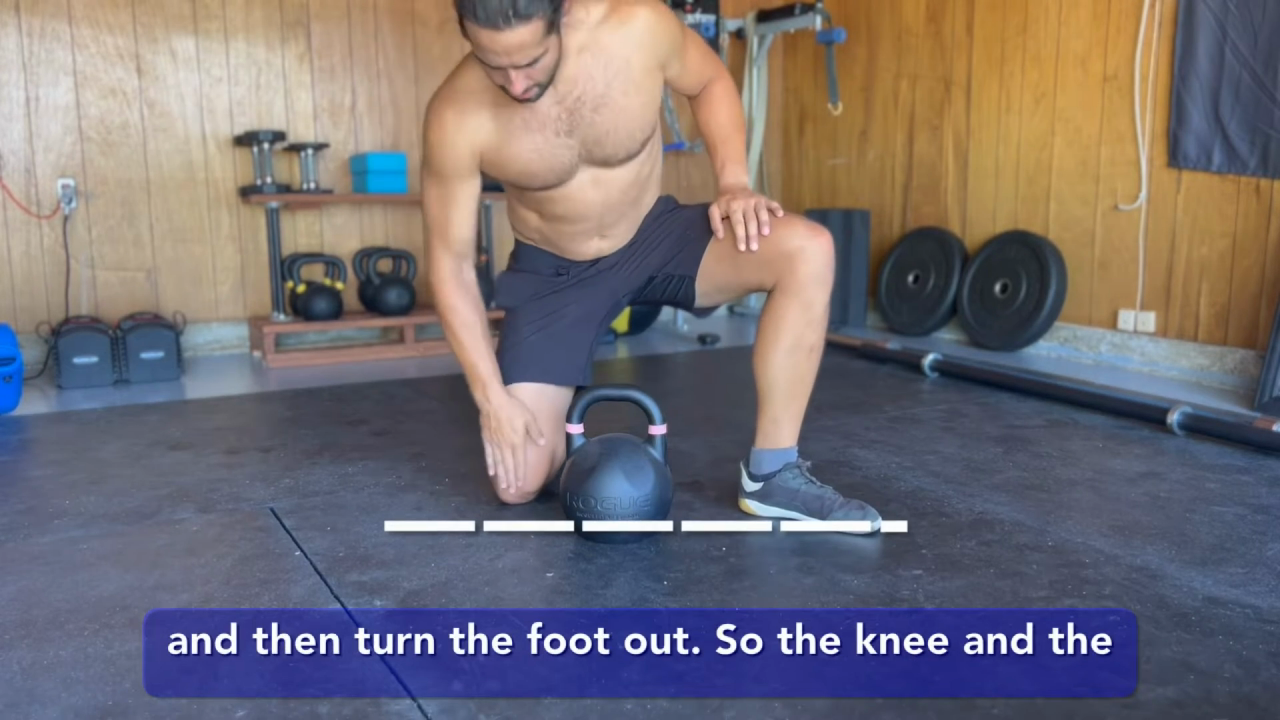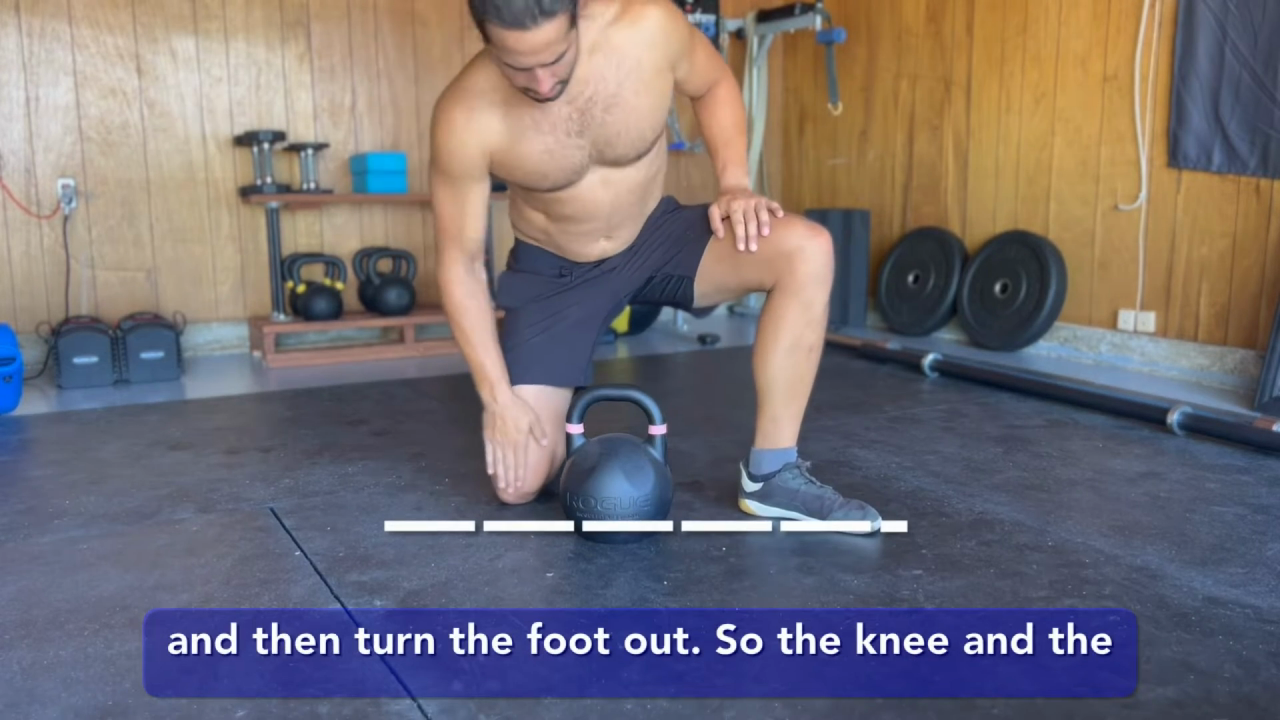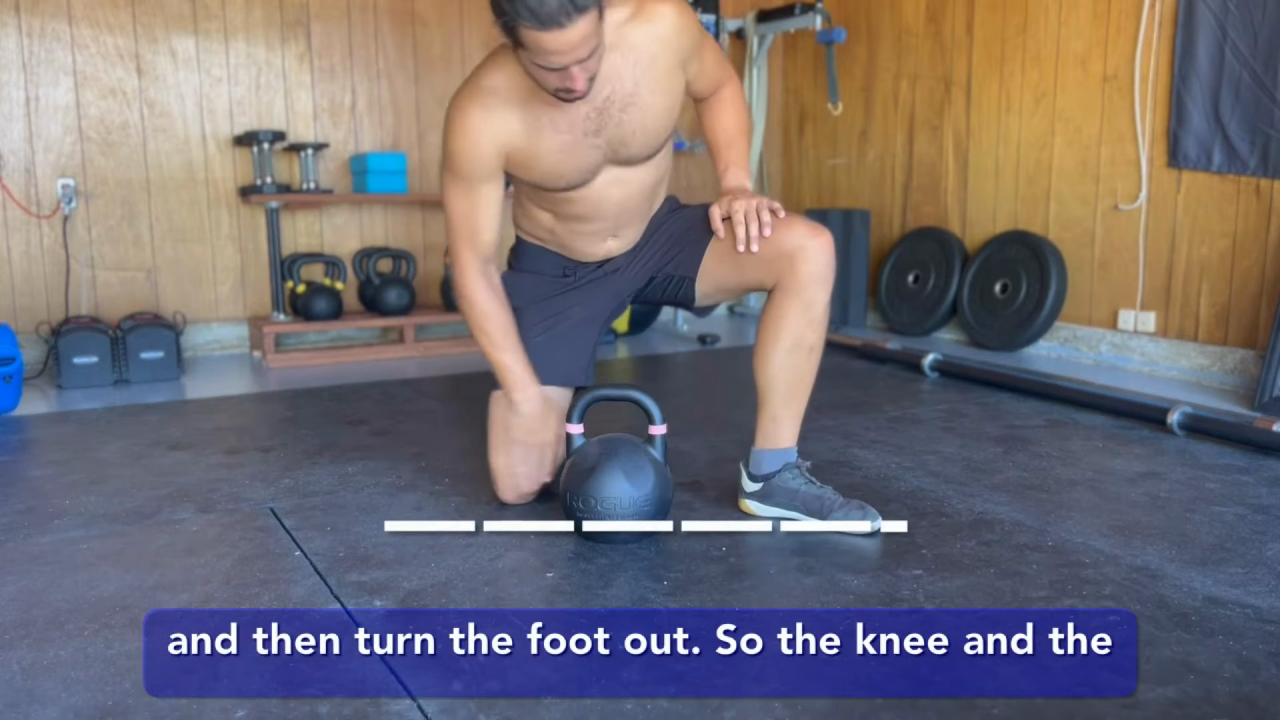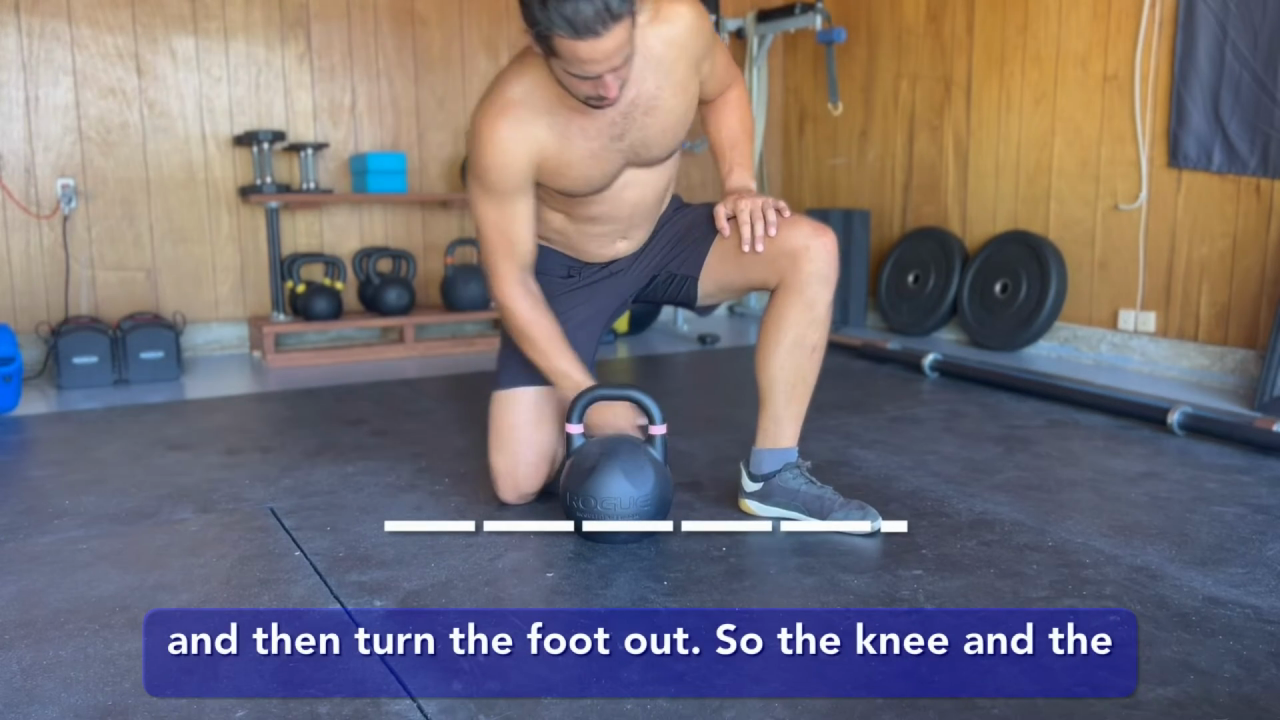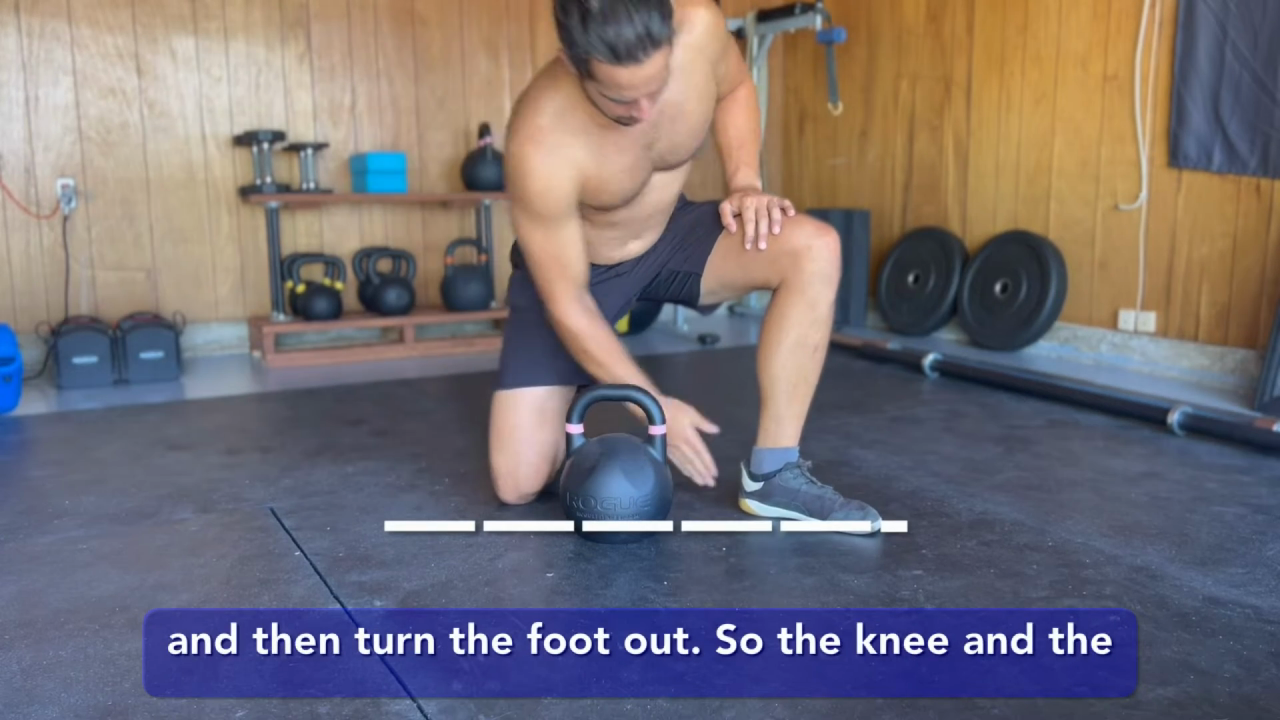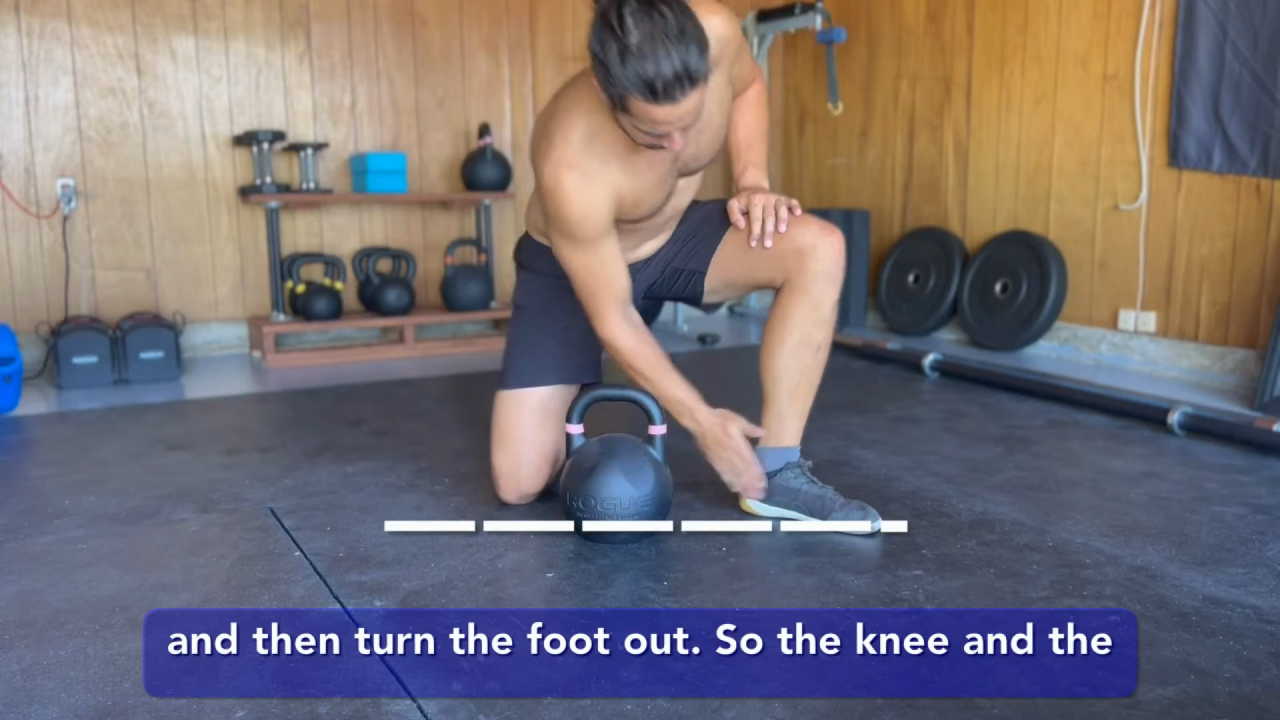
dt=0.1s
person 1, frame 1
right shoulder: (458, 115)
left elbow: (712, 82)
right elbow: (451, 263)
left wrist: (734, 183)
right wrist: (491, 396)
left hip: (655, 234)
right hip: (553, 274)
left knee: (807, 248)
right knee: (516, 483)
left ankle: (771, 472)
right ankle: (564, 415)
person 1, frame 2
right shoulder: (466, 117)
left elbow: (716, 86)
right elbow: (460, 264)
left wrist: (734, 183)
right wrist: (499, 396)
left hip: (656, 235)
right hip: (553, 273)
left knee: (806, 248)
right knee: (516, 482)
left ankle: (771, 473)
right ankle: (565, 419)
person 1, frame 3
right shoulder: (480, 115)
left elbow: (720, 88)
right elbow: (474, 267)
left wrist: (736, 184)
right wrist: (522, 396)
left hip: (659, 236)
right hip: (556, 273)
left knee: (807, 248)
right knee: (518, 483)
left ankle: (771, 473)
right ankle: (571, 420)
person 1, frame 4
right shoulder: (506, 123)
left elbow: (724, 91)
right elbow: (508, 280)
left wrist: (740, 185)
right wrist: (588, 396)
left hip: (663, 234)
right hip: (563, 269)
left knee: (811, 247)
right knee: (518, 483)
left ankle: (771, 473)
right ankle: (571, 424)
person 1, frame 5
right shoulder: (540, 142)
left elbow: (735, 88)
right elbow: (566, 301)
left wrist: (745, 183)
right wrist: (653, 407)
left hip: (669, 235)
right hip: (573, 270)
left knee: (814, 247)
right knee: (517, 485)
left ankle: (772, 472)
person 1, frame 6
right shoulder: (573, 164)
right elbow: (613, 321)
left wrist: (753, 183)
right wrist: (703, 420)
left hip: (675, 233)
right hip: (569, 271)
left knee: (819, 247)
right knee: (519, 484)
left ankle: (777, 470)
right ankle: (574, 416)
